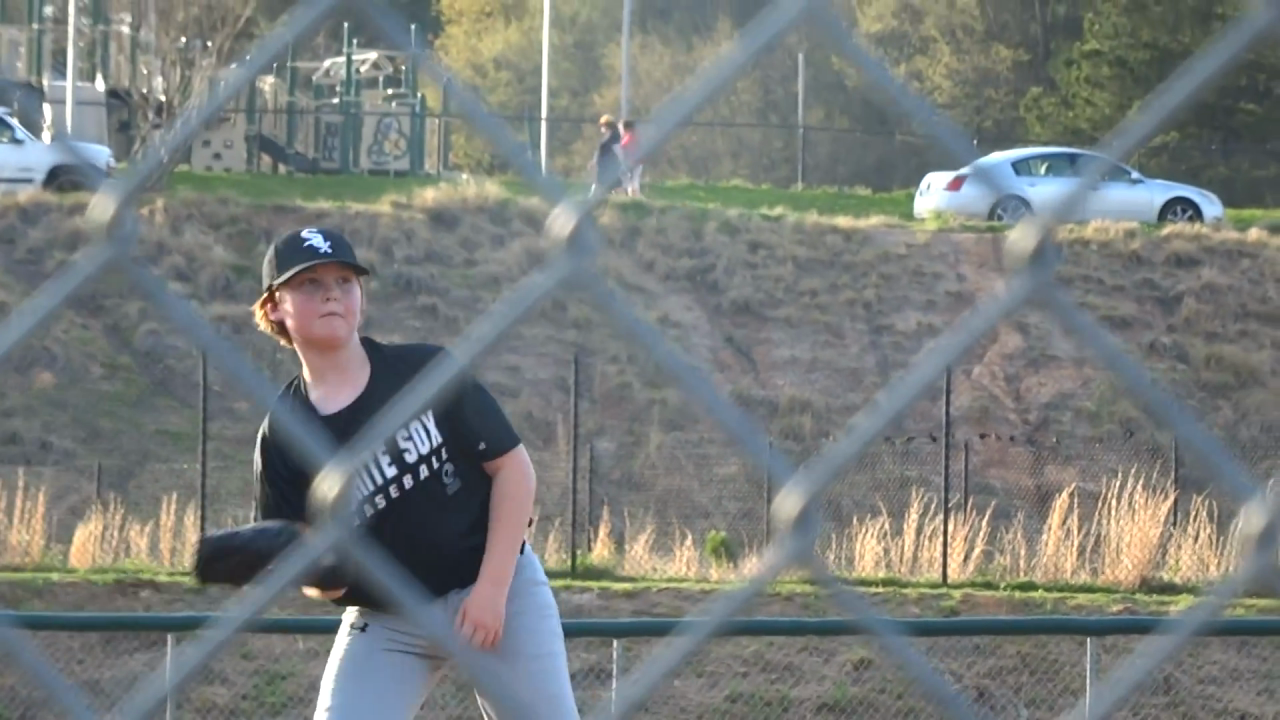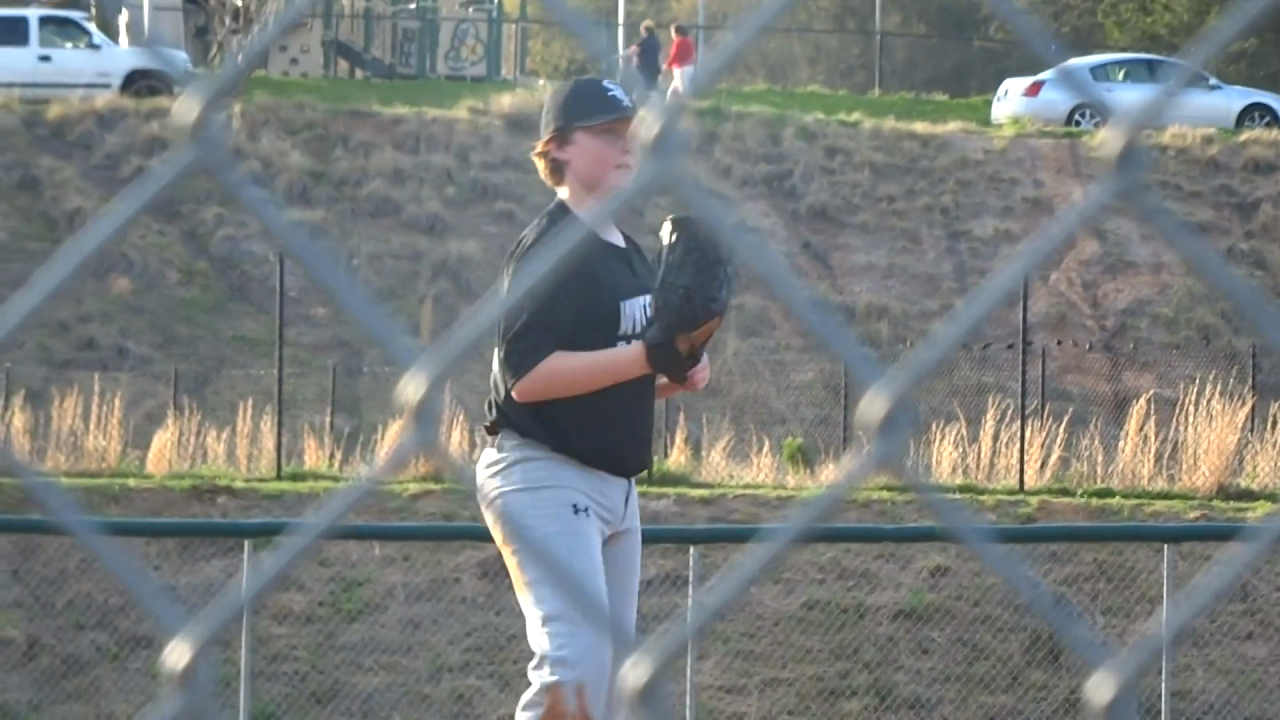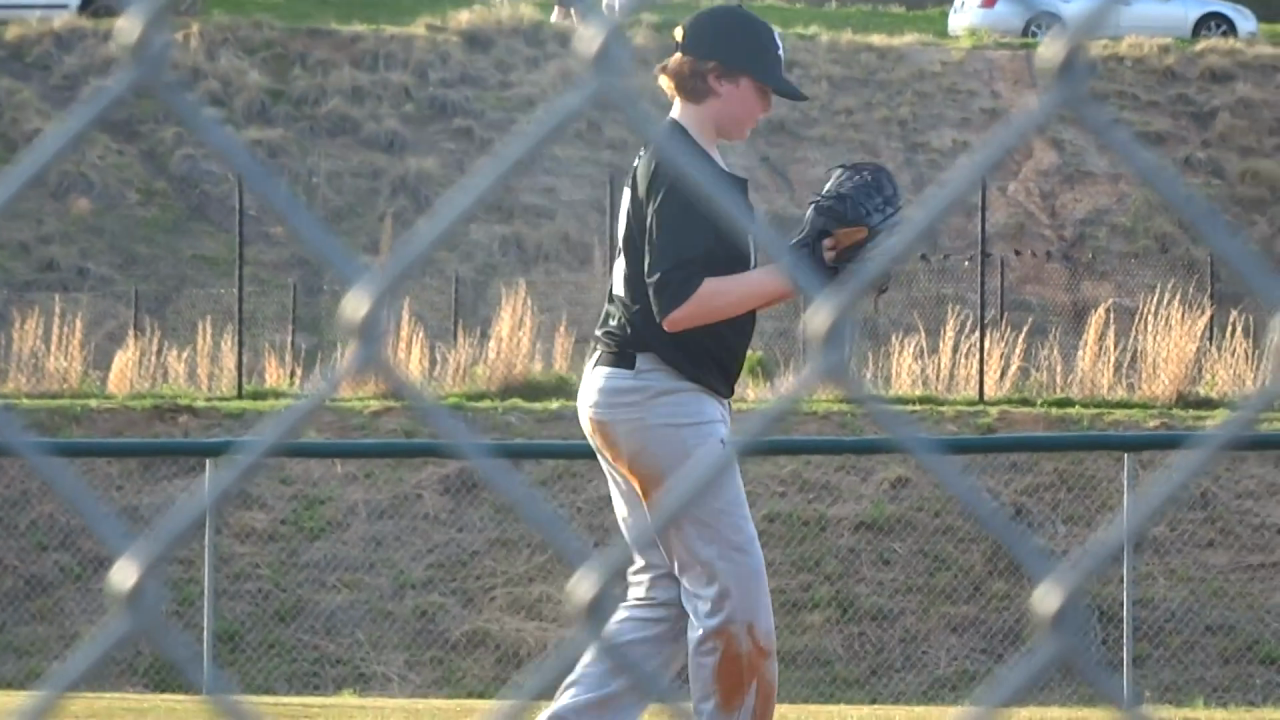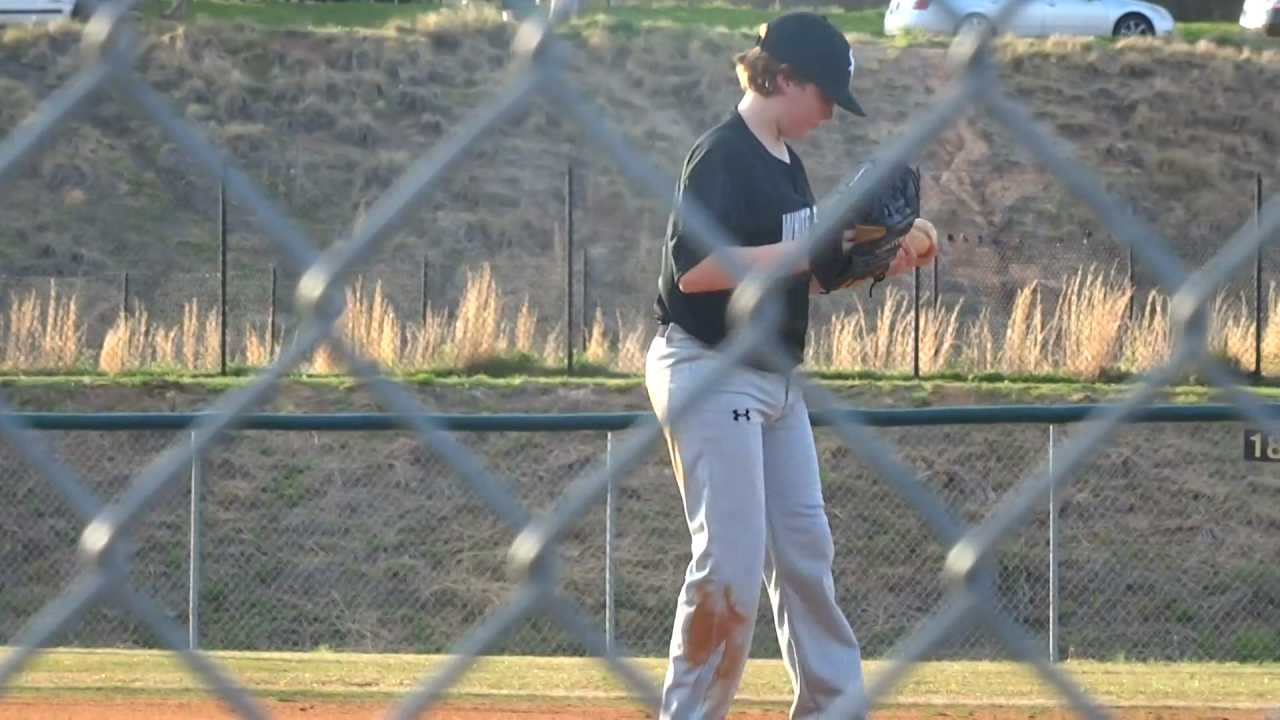
dt=0.5s
person 1, frame 1
left shoulder: (431, 371)
right shoulder: (283, 435)
left elbow: (513, 467)
left wrist: (493, 587)
left hip: (498, 591)
right hip: (387, 615)
person 1, frame 2
left shoulder: (633, 255)
right shoulder: (549, 246)
right elbow: (527, 377)
left wrist: (682, 368)
right wrist: (648, 359)
left hip: (615, 490)
right hip: (541, 480)
right knee: (576, 663)
person 1, frame 3
left shoulder: (690, 165)
right shoulder: (680, 169)
left elbow: (724, 289)
right elbow: (681, 306)
right wrist: (792, 276)
left hip: (641, 396)
right hip: (660, 399)
left knee: (669, 594)
right knee: (733, 593)
person 1, frame 4
left shoulder: (786, 163)
right shoulder: (722, 155)
right elbow: (693, 269)
left hip: (774, 376)
right hip: (707, 371)
left knee: (805, 548)
right knee: (731, 557)
